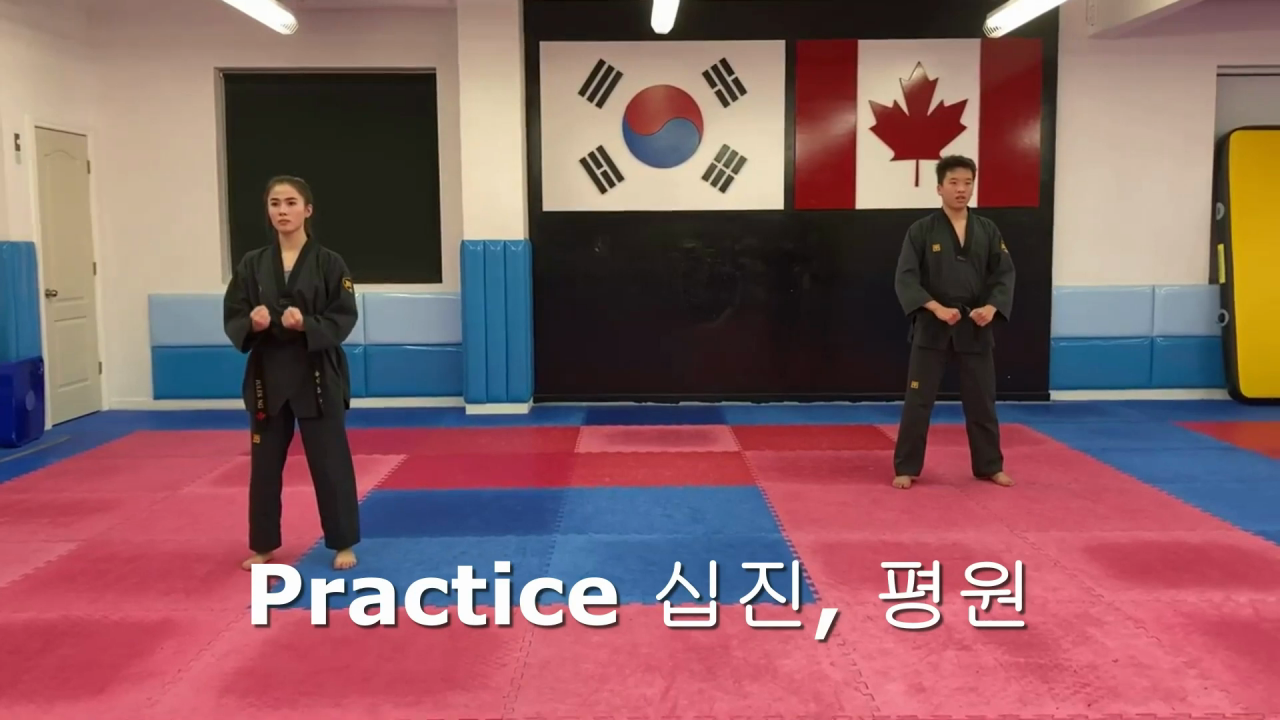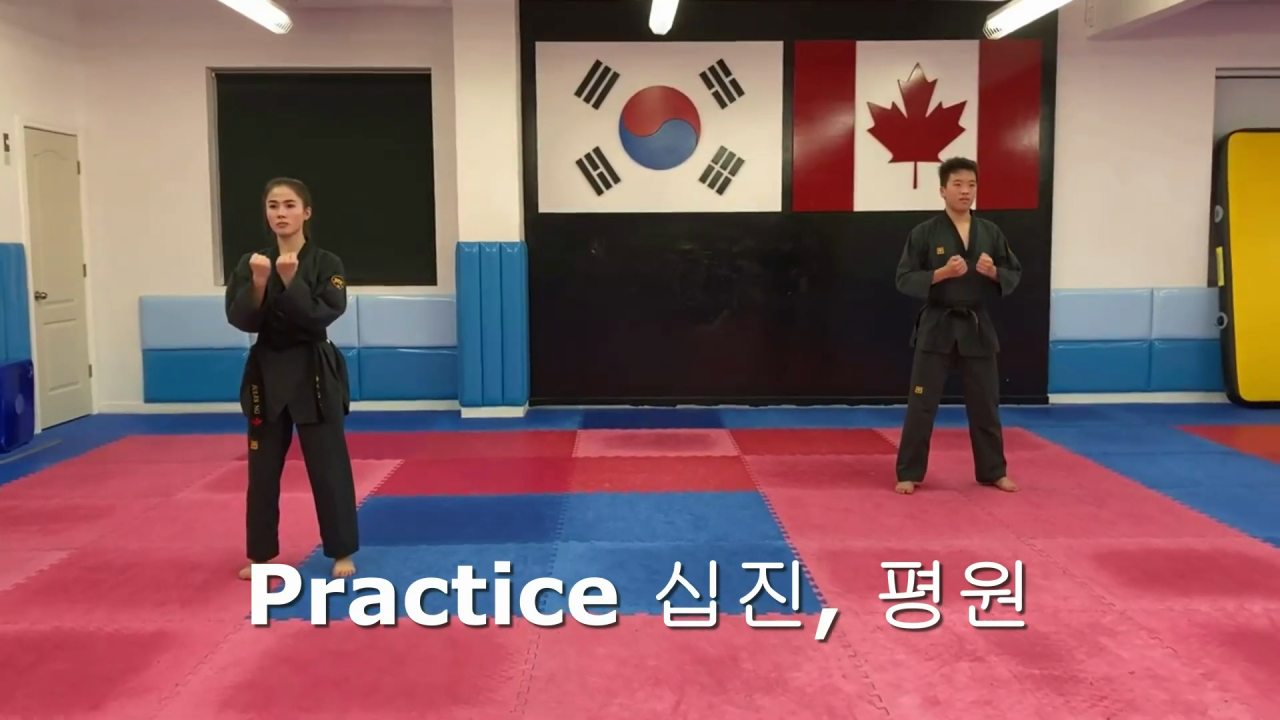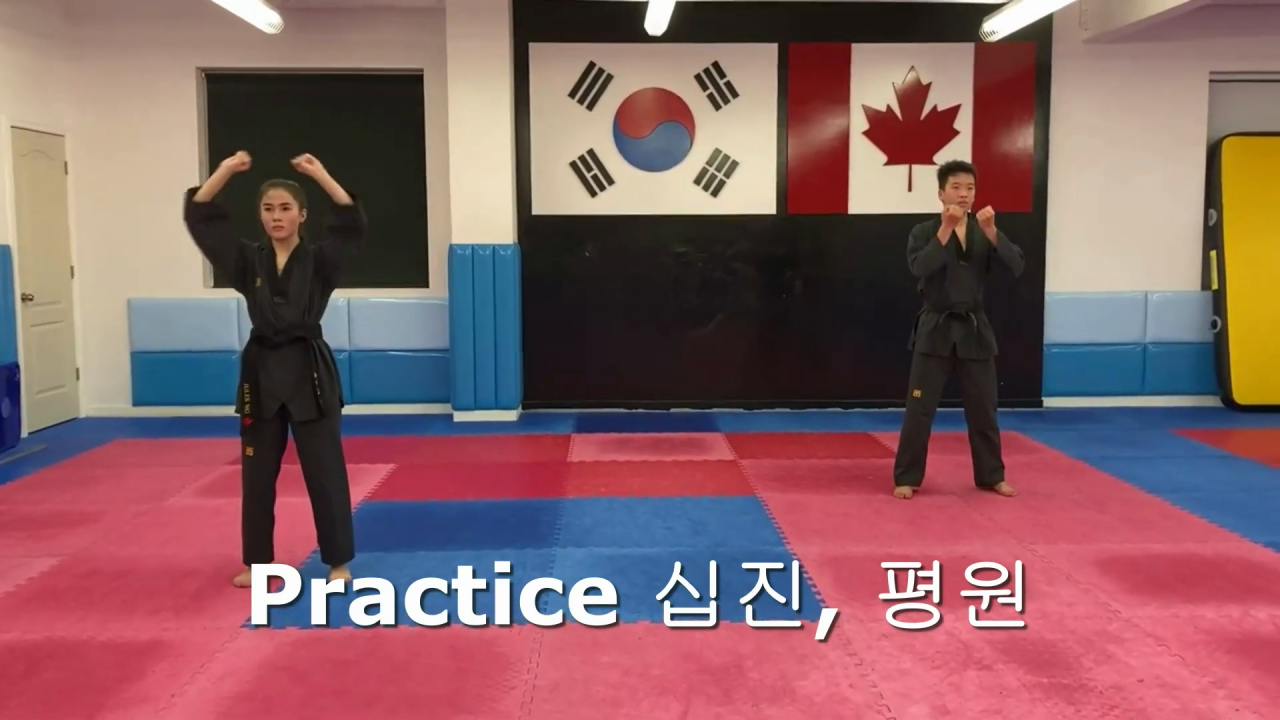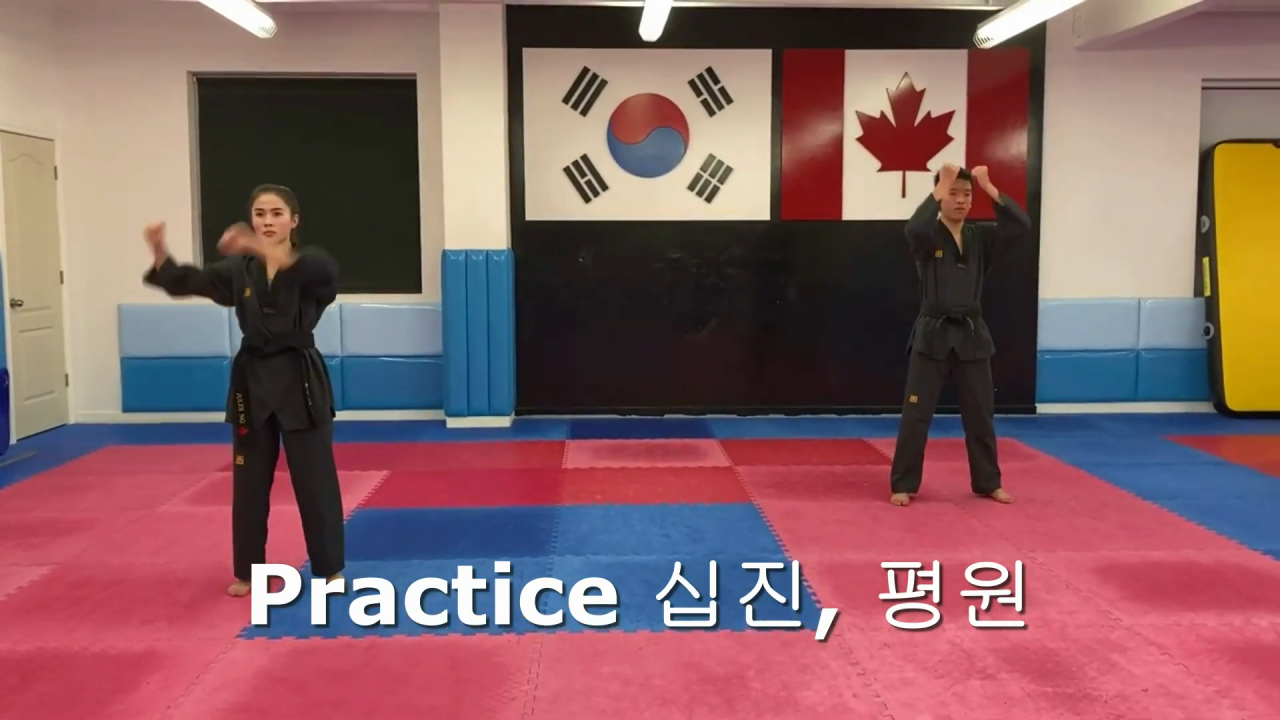
dt=0.5s
person 1, frame 1
left shoulder: (329, 263)
right shoulder: (253, 264)
left elbow: (344, 317)
right elbow: (232, 316)
left wrist: (307, 325)
right wrist: (250, 324)
left hip: (317, 370)
right hip: (267, 372)
left knee: (330, 460)
right knee: (265, 462)
left ankle: (343, 543)
right ankle: (263, 545)
person 1, frame 2
left shoulder: (326, 263)
right shoulder: (250, 264)
left elbow: (325, 313)
right elbow: (239, 318)
left wrist: (291, 282)
right wrist: (257, 285)
left hip: (314, 370)
right hip: (267, 370)
left knee: (328, 466)
right knee: (263, 469)
left ankle: (342, 551)
right ankle: (261, 553)
person 1, frame 3
left shoulder: (319, 259)
right shoulder: (247, 260)
left elbow: (351, 224)
right elbow: (201, 218)
left wrist: (321, 175)
right wrist: (224, 172)
left hip: (310, 371)
right hip: (262, 372)
left knee: (325, 470)
right knee: (258, 473)
left ankle: (338, 561)
right ankle: (257, 560)
person 1, frame 4
left shoulder: (312, 265)
right shoulder: (238, 267)
left elbow: (317, 271)
right elbow: (186, 281)
left wrist: (261, 248)
right wrist: (159, 252)
left hip: (300, 378)
right hip: (252, 378)
left knee: (314, 479)
right knee: (250, 482)
left ankle: (330, 571)
right ankle: (248, 571)
person 2, frame 1
left shoulder: (987, 230)
right shoulder: (921, 230)
left elbow: (1004, 274)
right elbow: (905, 278)
left wrist: (992, 307)
right wrist: (935, 308)
left hip: (976, 324)
right hip: (931, 324)
left knee: (981, 400)
right knee: (918, 399)
left ankle: (989, 466)
right ankle: (906, 468)
person 2, frame 2
left shoulder: (990, 232)
right shoulder: (925, 232)
left elbow: (1014, 275)
right elbow: (904, 280)
left wrist: (994, 272)
right wrist: (940, 274)
left hip: (977, 326)
right hip: (937, 326)
left knee: (985, 404)
right knee: (922, 404)
left ankle: (993, 471)
right ankle: (909, 473)
person 2, frame 3
left shoulder: (986, 230)
right shoulder: (924, 232)
left elbow: (1016, 266)
right elbow: (919, 268)
left wrist: (991, 234)
right wrist: (945, 231)
left hip: (975, 328)
right hip: (935, 329)
left knee: (983, 408)
right knee: (920, 408)
left ankle: (991, 476)
right ankle: (907, 478)
person 2, frame 4
left shoulder: (981, 237)
right shoulder: (926, 236)
left elbow: (1019, 224)
right elbow: (915, 227)
left wrist: (991, 189)
right wrist: (940, 189)
left hip: (971, 335)
right hip: (932, 334)
left knee: (980, 415)
right knee: (915, 414)
left ankle: (988, 483)
right ankle: (903, 485)
